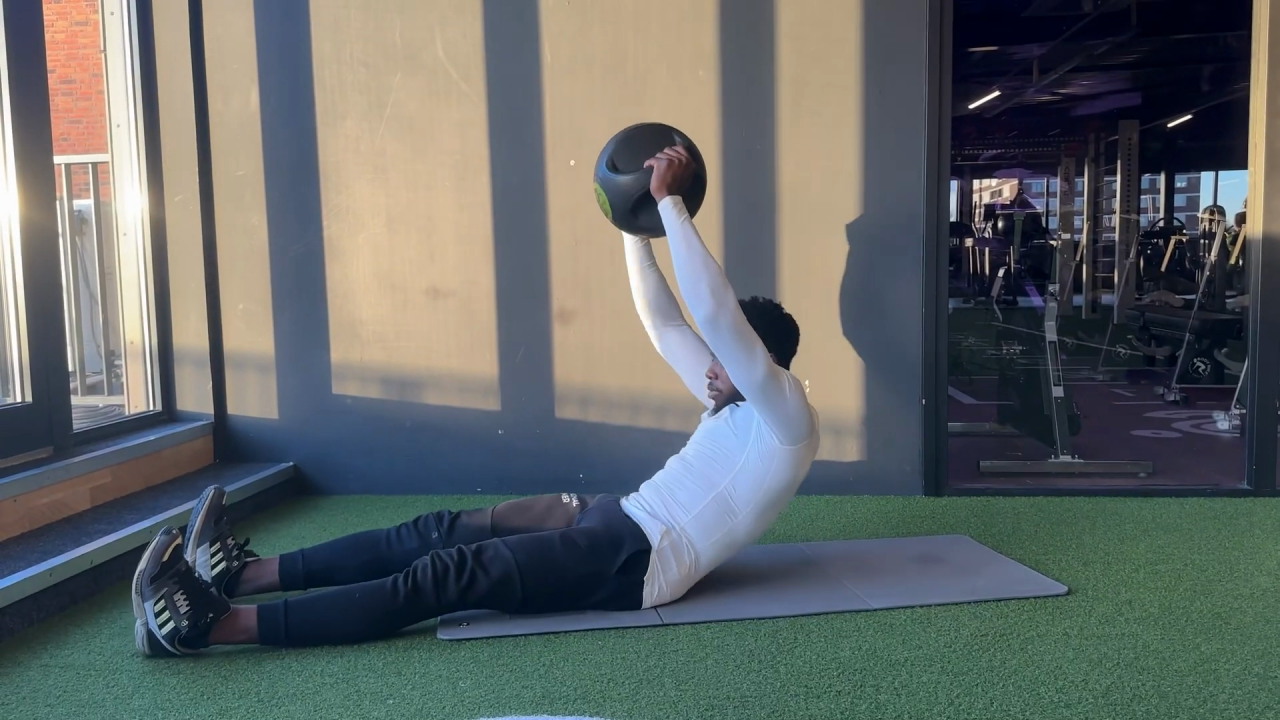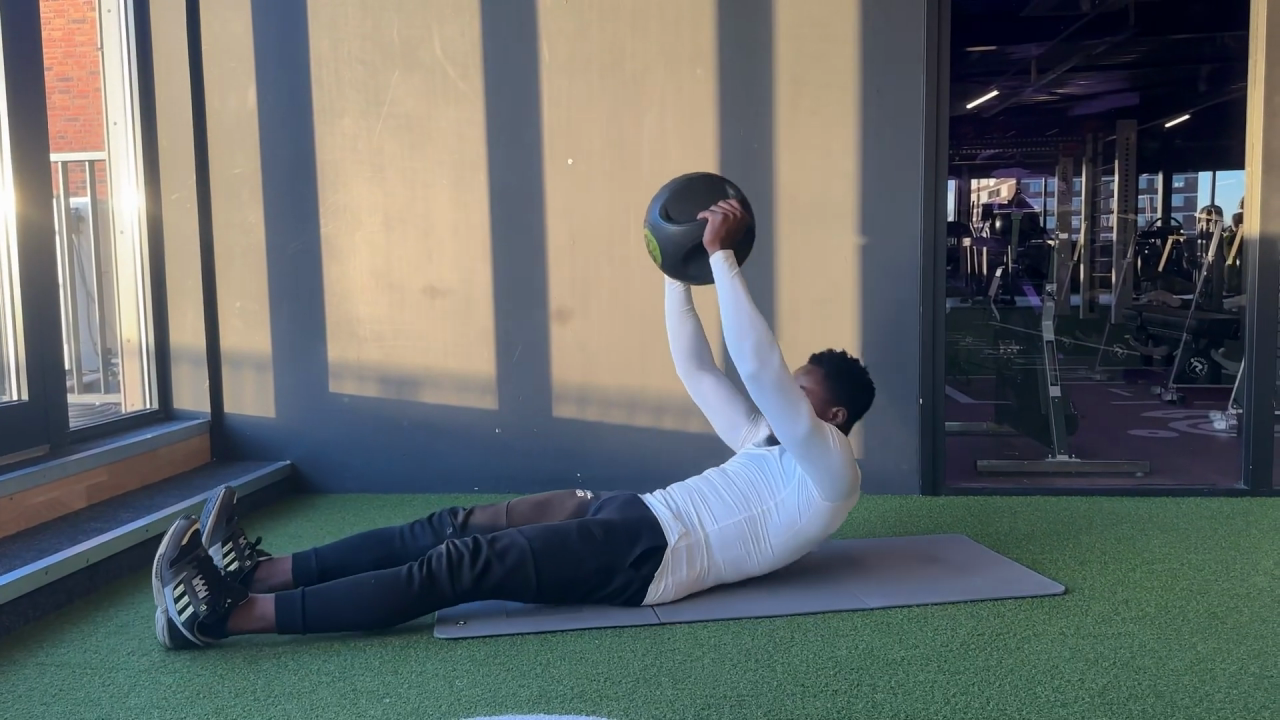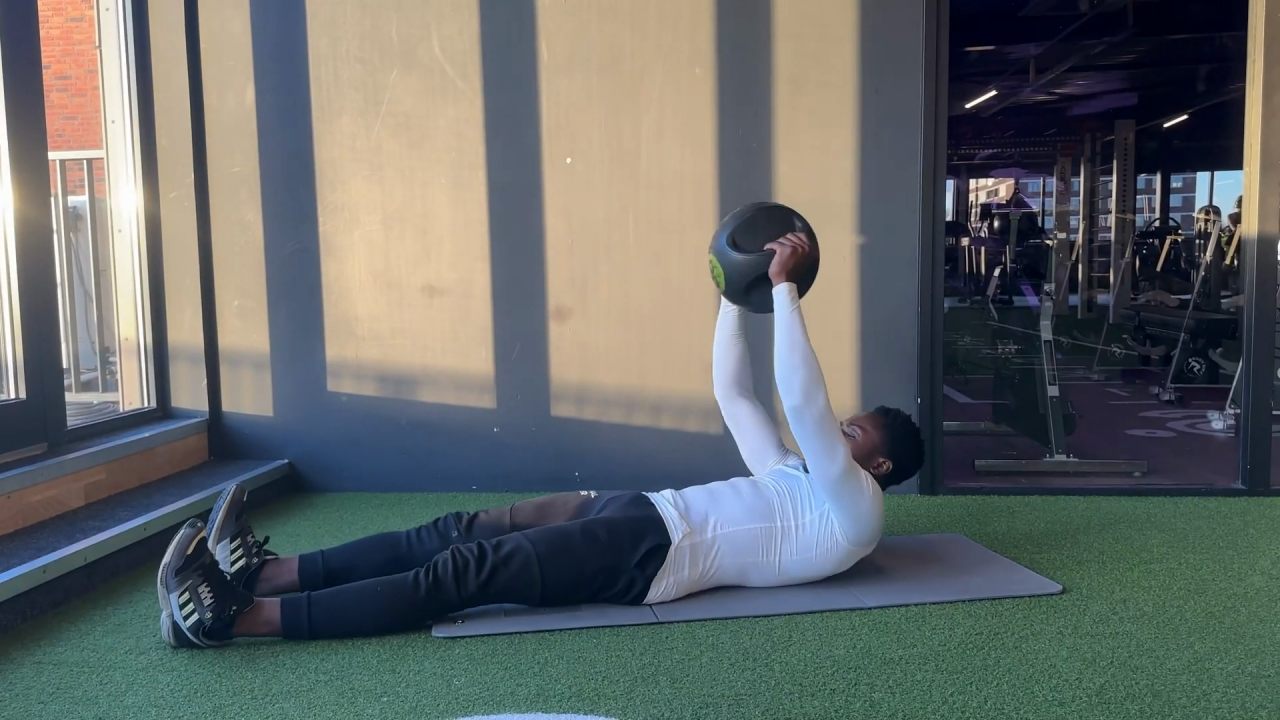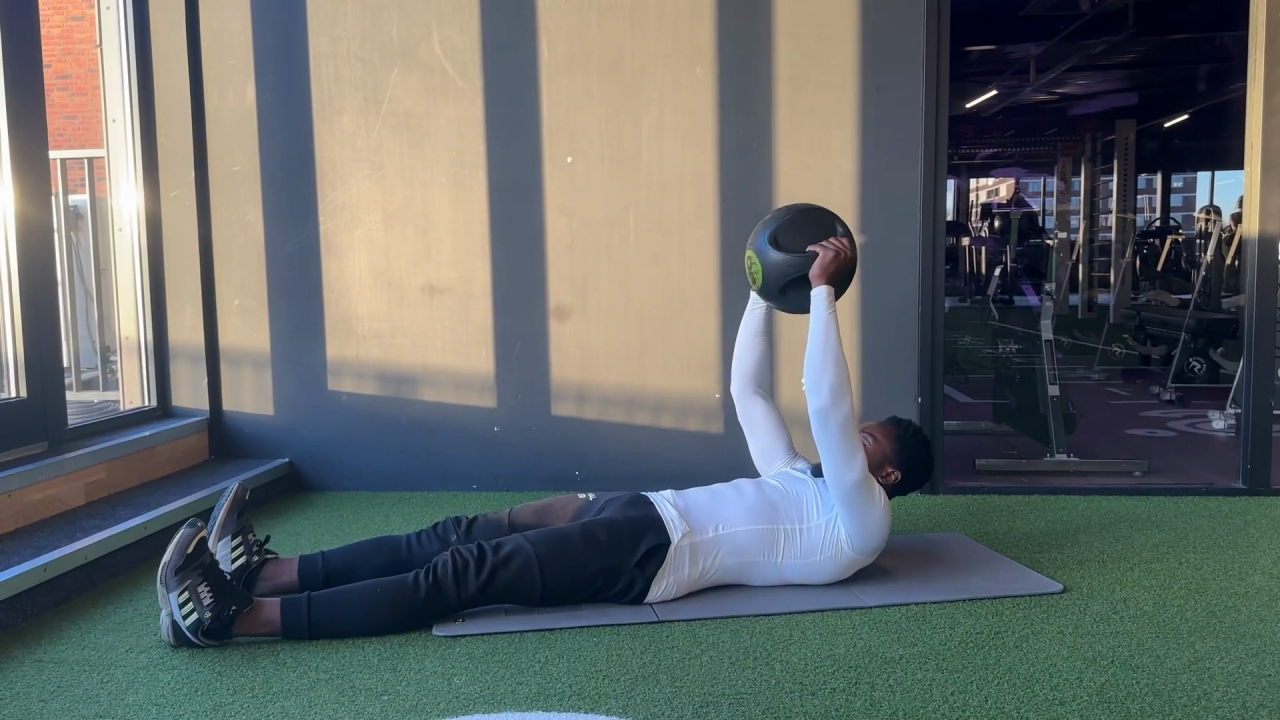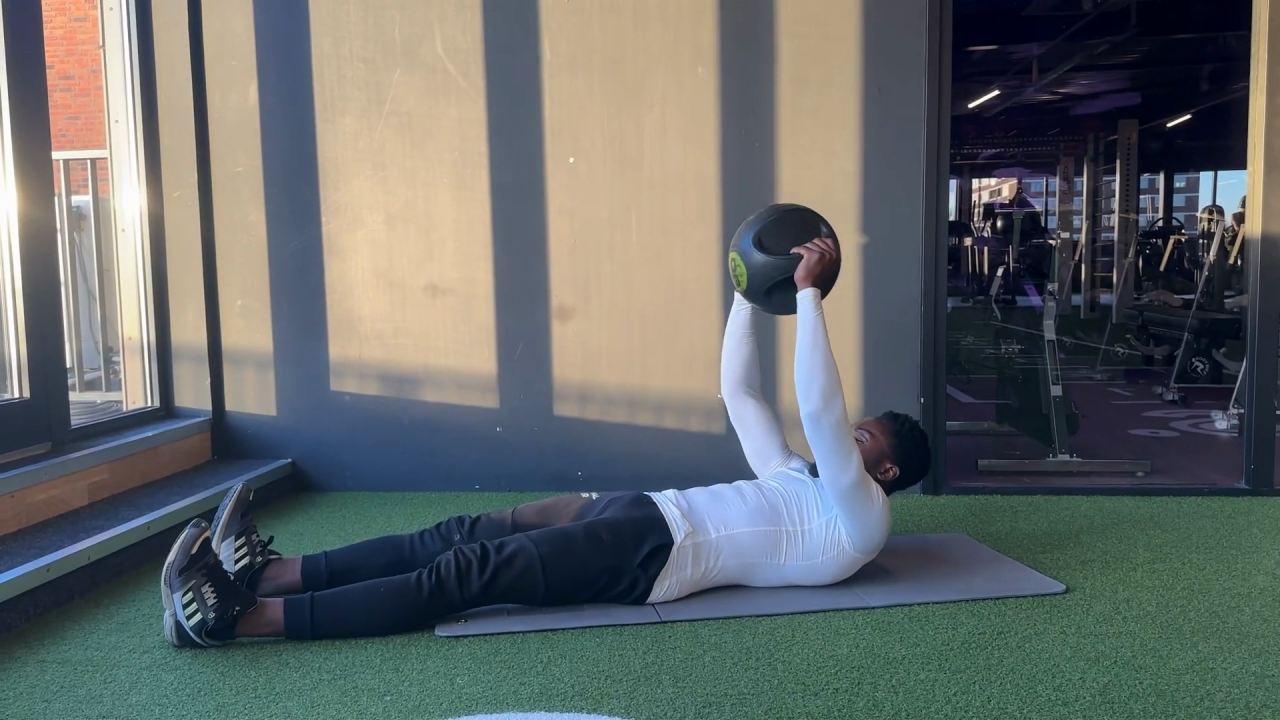
dt=0.4s
person 1, frame 1
left shoulder: (786, 417)
right shoulder: (735, 399)
left elbow: (717, 315)
right elbow: (664, 324)
left wrist: (671, 202)
right wrist: (635, 223)
left hip: (639, 560)
right hip: (617, 517)
left knee: (448, 574)
right knee: (440, 533)
left ankle: (214, 624)
right ankle: (246, 571)
person 1, frame 2
left shoulder: (830, 470)
right shoulder: (770, 442)
left elbow: (760, 370)
right elbow: (696, 369)
left wrist: (722, 255)
left hip: (649, 554)
right hip: (628, 512)
left knee: (462, 564)
right knee: (451, 528)
left ankle: (232, 613)
right ankle: (262, 569)
person 1, frame 3
left shoulder: (856, 512)
right shoulder: (795, 476)
left elbow: (803, 403)
right elbow: (733, 395)
left wrist: (784, 286)
right wrist: (736, 293)
left hip: (650, 551)
right hip: (637, 511)
left knee: (466, 571)
right knee: (453, 535)
left ankle: (236, 616)
right ankle: (266, 571)
person 1, frame 4
left shoulder: (859, 522)
right shoulder: (797, 481)
left elbow: (829, 406)
right elbow: (749, 393)
left wrist: (823, 290)
right wrist: (765, 293)
left hip: (652, 550)
right hip: (636, 512)
left knee: (466, 571)
right knee: (458, 535)
left ankle: (237, 615)
right ankle: (266, 568)
person 1, frame 5
left shoulder: (862, 520)
right shoulder: (796, 479)
left elbow: (820, 410)
right elbow: (739, 393)
left wrist: (809, 292)
right wrist: (750, 290)
left hip: (652, 551)
right hip: (639, 512)
left knee: (469, 572)
right knee: (459, 537)
left ankle: (241, 617)
right ankle: (268, 570)
